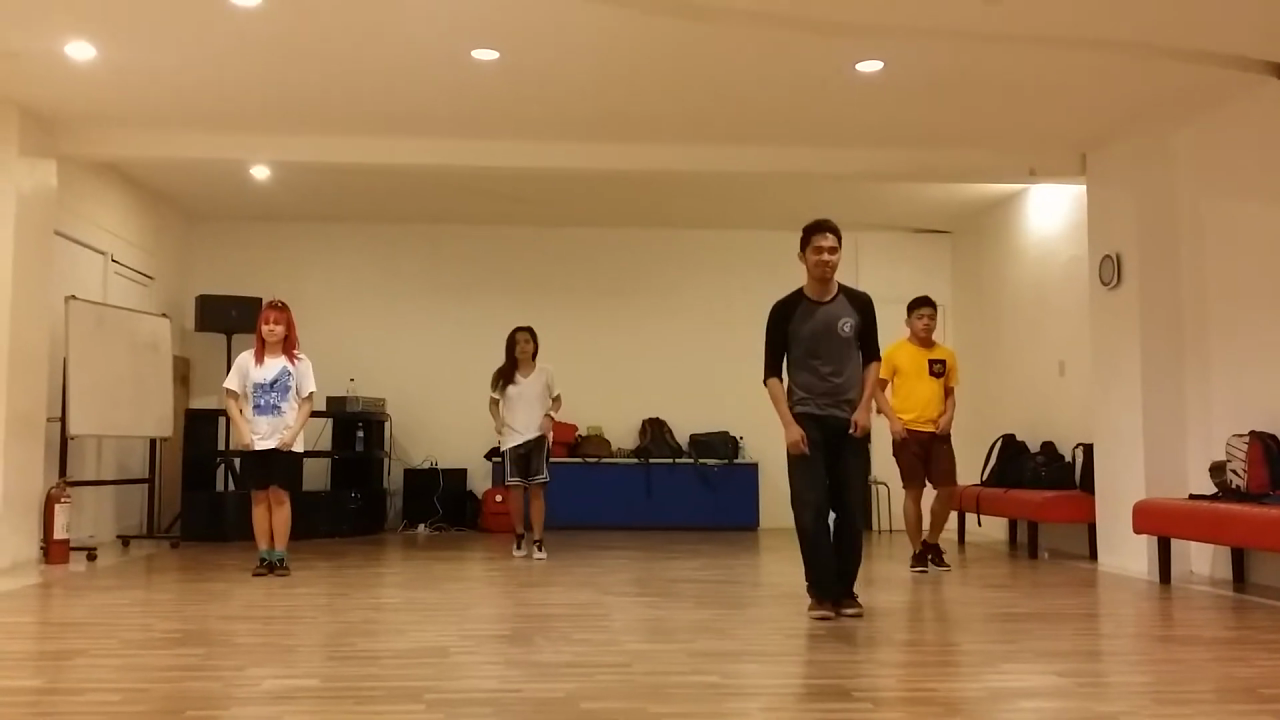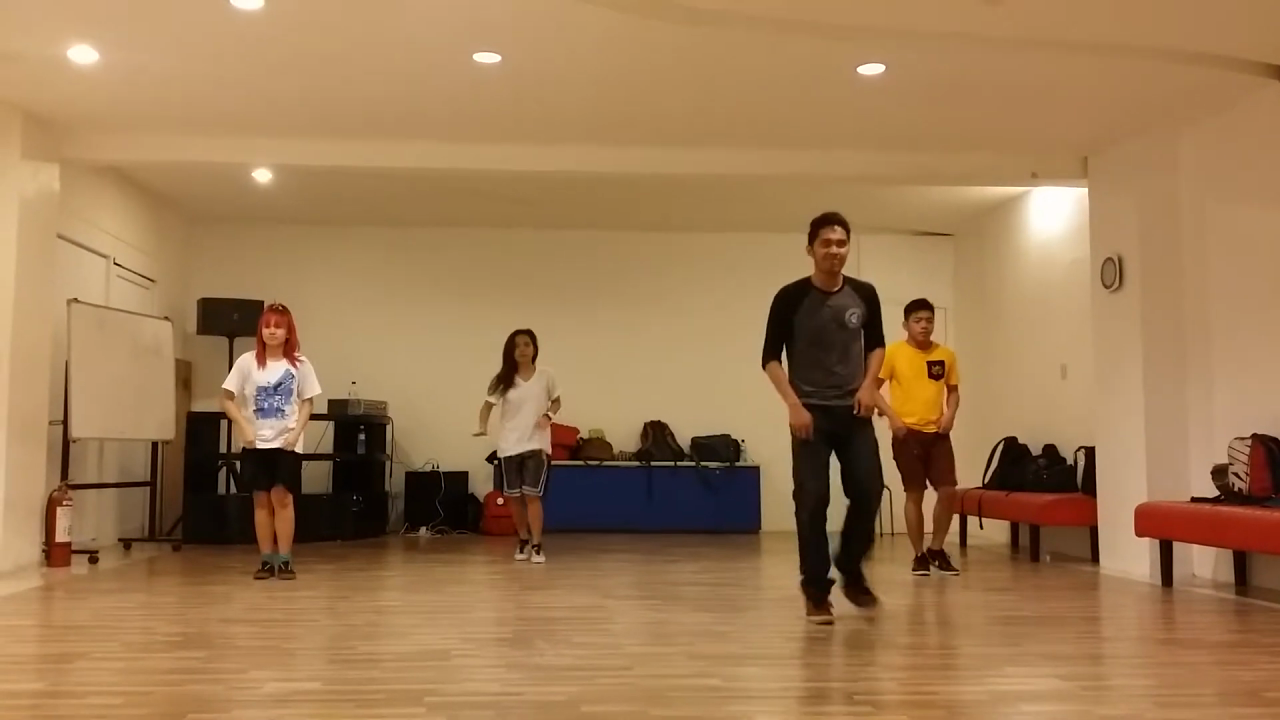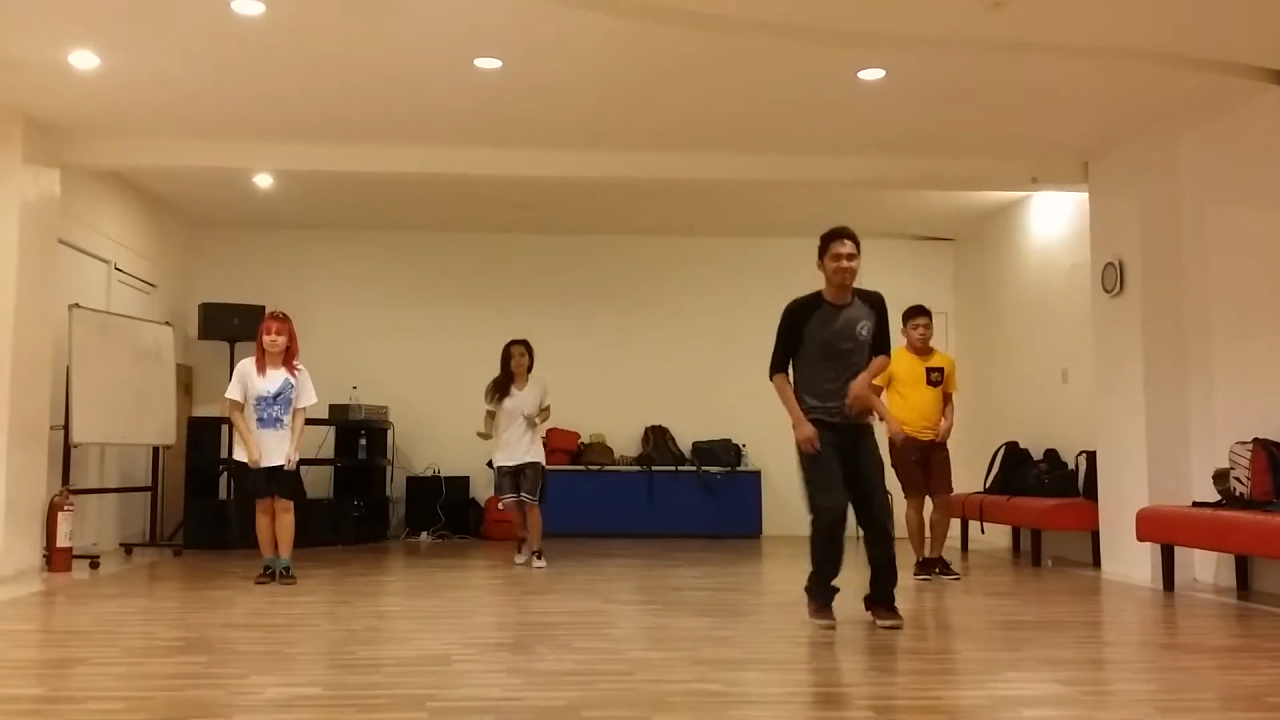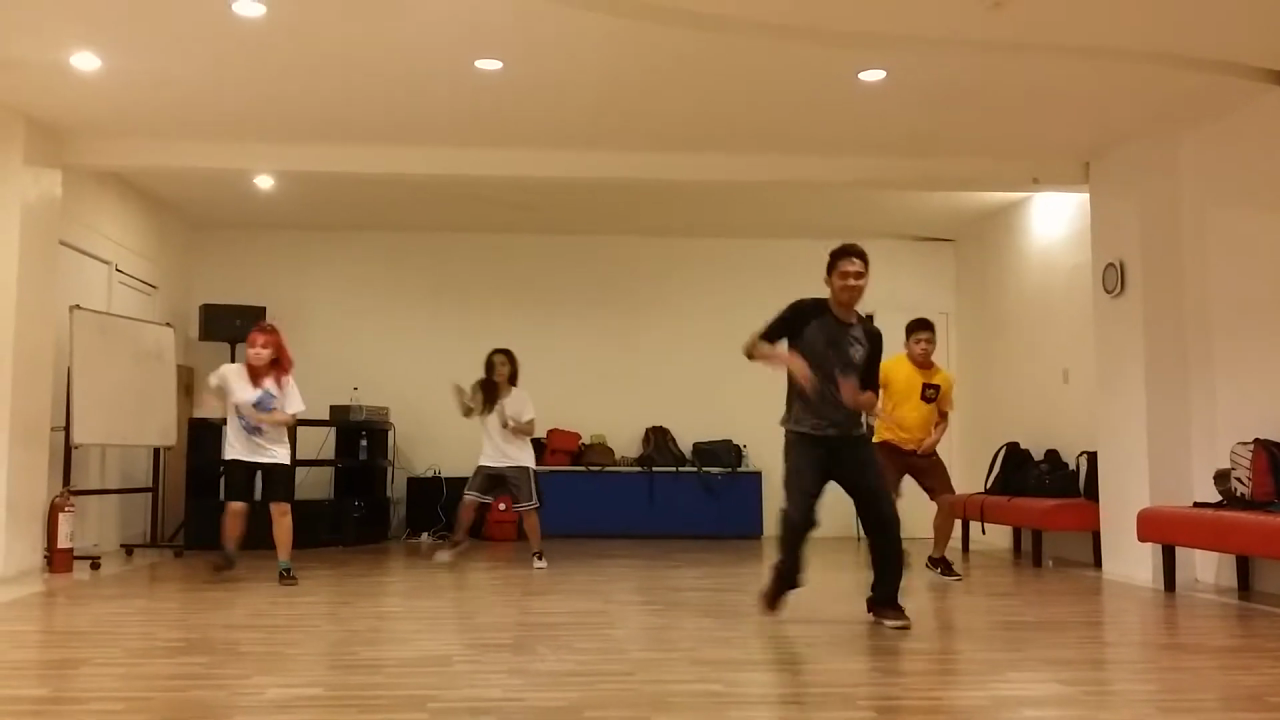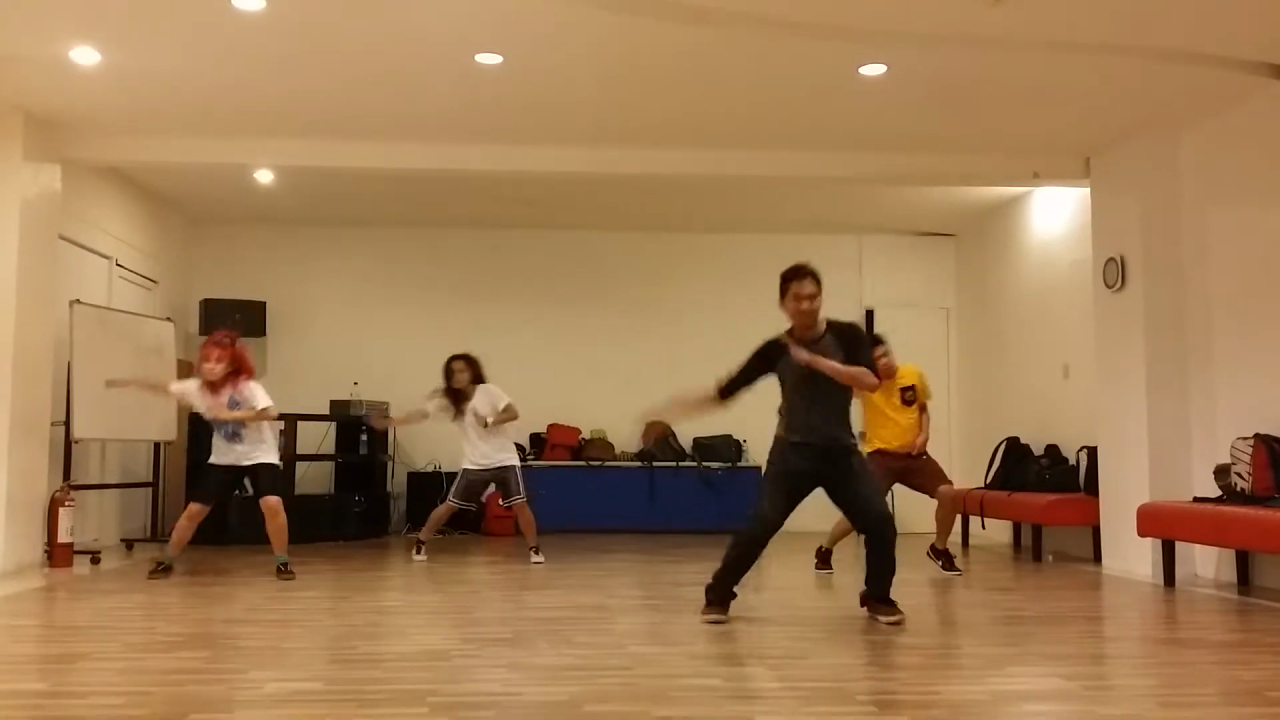
dt=0.2s
person 1, frame 1
left shoulder: (859, 304)
right shoulder: (785, 311)
left elbow: (872, 358)
right elbow: (772, 373)
left wrist: (865, 407)
right wrist: (788, 423)
left hip: (850, 422)
right hip: (807, 422)
left knee: (852, 510)
right knee: (810, 509)
left ankle: (844, 589)
right ankle: (821, 592)
person 1, frame 2
left shoulder: (864, 294)
right shoulder: (790, 298)
left elbow: (876, 345)
right elbow: (770, 358)
left wrist: (869, 385)
right wrist: (793, 405)
left hip: (853, 411)
right hip: (811, 412)
left knee: (868, 492)
right knee: (812, 501)
left ankle: (851, 570)
right ankle: (816, 590)
person 1, frame 3
left shoulder: (873, 305)
right shoulder: (801, 311)
left elbow: (882, 353)
right elbow: (778, 370)
left wrist: (864, 379)
right wrist: (798, 420)
left hip: (856, 425)
right hip: (817, 427)
left knee: (877, 512)
right knee: (830, 509)
left ankle: (882, 598)
right ankle: (820, 593)
person 1, frame 4
left shoulder: (869, 335)
right shoulder: (804, 313)
left elbow: (871, 397)
right elbow: (754, 348)
left wrist: (859, 399)
right wrist: (787, 358)
left hip: (851, 440)
right hip: (804, 437)
left knee: (883, 517)
right knee: (798, 515)
left ankle: (885, 600)
right ankle: (783, 579)
person 1, frame 5
left shoulder: (848, 335)
right shoulder: (774, 351)
left elbow: (871, 381)
right elbow: (725, 392)
left wrist: (814, 360)
right wrist: (677, 410)
left hip: (840, 449)
right hip: (793, 449)
left knee: (879, 520)
right knee: (761, 523)
left ankle: (879, 596)
right ankle: (718, 594)
person 2, frame 1
left shoulder: (299, 362)
right shoulder: (246, 359)
left elbow: (306, 402)
right elbow: (231, 399)
left wrist: (293, 434)
right wrist: (242, 431)
left hip: (285, 442)
right hip: (254, 442)
left knee: (280, 496)
right knee: (259, 497)
left ankle: (280, 556)
right ankle: (264, 557)
person 2, frame 2
left shoulder: (300, 365)
right shoulder: (247, 362)
left elbow: (307, 402)
right elbow: (227, 399)
left wrist: (296, 433)
right wrist: (244, 428)
left hip: (286, 443)
right hip: (256, 443)
left knee: (282, 497)
right knee: (261, 500)
left ankle: (284, 560)
right ankle: (267, 560)
person 2, frame 3
left shoulder: (297, 372)
right shoulder: (246, 368)
left elbow: (300, 413)
right elbow: (235, 410)
left wrist: (293, 448)
right wrist: (251, 447)
left hip: (284, 453)
right hip: (254, 453)
left knee: (284, 505)
right knee: (264, 505)
left ankle: (285, 565)
right ankle: (268, 564)
person 2, frame 4
left shoulder: (283, 380)
right shoulder: (230, 372)
left elbow: (290, 418)
right elbow: (212, 384)
left wrist: (260, 417)
left hip: (275, 453)
right hip: (239, 452)
left knee: (280, 508)
right knee: (235, 507)
left ankle: (285, 567)
right ankle: (228, 554)
person 2, frame 5
left shoulder: (246, 386)
right shoulder: (196, 387)
left elbow: (270, 413)
right elbow: (164, 388)
left wrist: (231, 415)
right wrist: (129, 383)
left hip: (260, 456)
right hip: (223, 459)
left knee: (272, 504)
right knee: (194, 510)
left ankle: (282, 561)
right ankle: (167, 560)
person 3, frame 1
left shoulder: (946, 355)
right shoulder: (895, 352)
left elbow: (949, 393)
right elbow: (878, 390)
left wrist: (948, 415)
right wrist: (893, 420)
left hip: (938, 432)
right hip: (908, 432)
left knee: (947, 489)
right knee: (914, 491)
left ankle: (931, 542)
right ankle: (917, 552)
person 3, frame 2
left shoulder: (946, 355)
right shoulder: (893, 353)
left elbow: (953, 390)
left wrist: (951, 414)
right wrist: (892, 417)
left hip: (938, 433)
right hip: (908, 433)
left knee: (947, 490)
right knee: (914, 494)
left ankle: (936, 550)
right ankle: (920, 555)
person 3, frame 3
left shoulder: (945, 362)
right shoulder: (892, 360)
right elbow: (873, 394)
left wrist: (948, 422)
right wrist: (891, 422)
left hip: (935, 441)
right hip: (905, 440)
left knee: (943, 499)
right knee: (915, 500)
left ankle: (935, 557)
right ankle: (920, 559)
person 3, frame 4
left shoulder: (943, 379)
right shoulder: (890, 366)
left elbow: (943, 417)
left wrist: (936, 437)
right wrist: (882, 417)
left hip: (922, 449)
right hip: (889, 446)
left knee: (947, 500)
left ankle: (938, 558)
person 3, frame 5
left shoulder: (915, 375)
left wrist: (924, 434)
left hip: (912, 453)
right hip: (881, 454)
left knee: (947, 493)
left ankle: (940, 549)
right ankle: (825, 550)
person 4, frame 1
left shoulder: (545, 373)
right shoulder: (503, 375)
left elbow: (557, 400)
right elbow: (493, 403)
left wrist: (550, 416)
right wrist: (498, 420)
left hip: (538, 437)
right hip: (512, 440)
left knee: (536, 490)
right knee: (515, 491)
left ankle: (538, 541)
right ankle: (519, 536)
person 4, frame 2
left shoulder: (546, 375)
right shoulder: (503, 380)
left elbow: (556, 402)
right elbow: (487, 405)
left wrist: (548, 415)
right wrist: (482, 427)
left hip: (536, 445)
right hip: (509, 446)
left knee: (531, 495)
right knee: (514, 497)
left ankle: (536, 545)
right ankle: (523, 540)
person 4, frame 3
left shoulder: (539, 385)
right shoulder: (498, 387)
left elbow: (546, 411)
right elbow: (490, 415)
left wrist: (537, 420)
right wrist: (487, 431)
left hip: (531, 454)
right hip: (504, 455)
left knee: (530, 503)
right knee: (511, 503)
left ankle: (537, 551)
right ankle: (523, 539)
person 4, frame 4
left shoulder: (520, 396)
right shoulder: (481, 391)
left elbow: (529, 429)
right elbow: (467, 412)
left wrist: (510, 424)
right wrist: (461, 398)
left hip: (518, 460)
right hip: (489, 460)
left knee: (527, 508)
right knee: (468, 501)
left ankle: (537, 553)
right ankle: (457, 540)
person 4, frame 5
left shoulder: (489, 391)
right shoulder: (449, 399)
left elbow: (513, 413)
right elbow: (421, 414)
left wrist: (489, 421)
right wrist: (390, 422)
left hip: (503, 458)
right hip: (474, 463)
left knee: (519, 503)
right knee: (450, 505)
left ankle: (534, 548)
right ankle: (421, 541)
